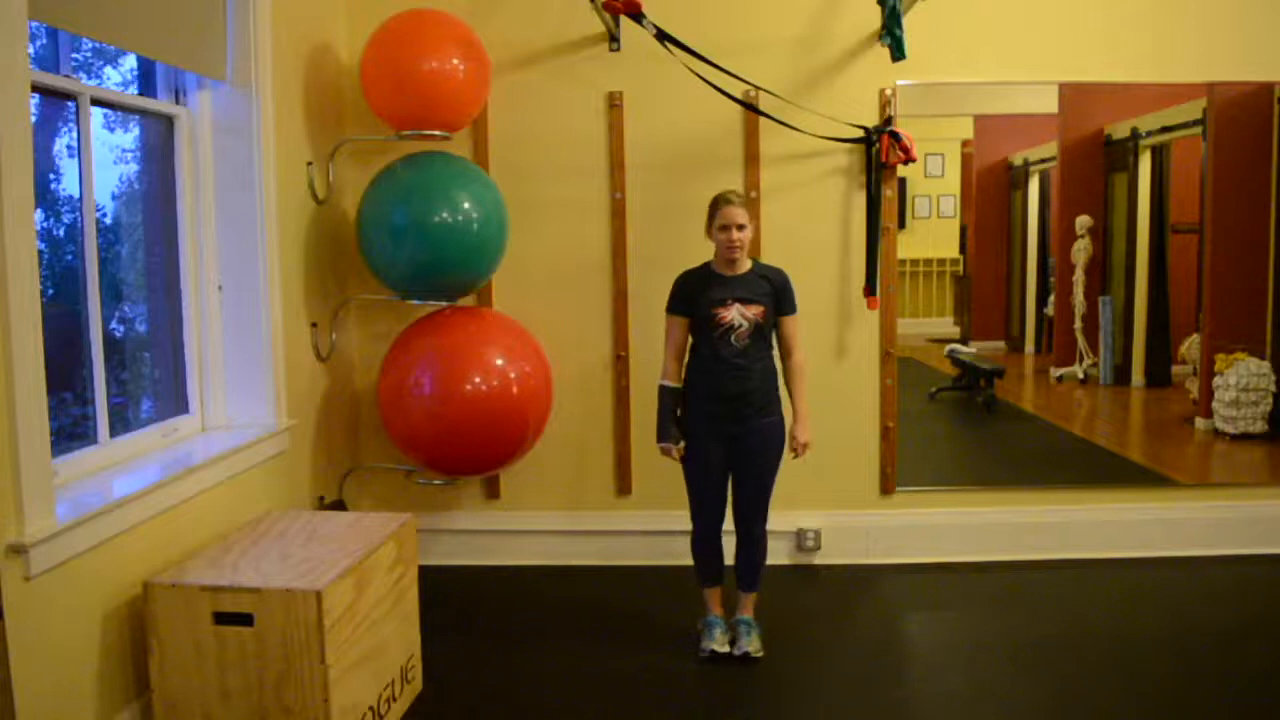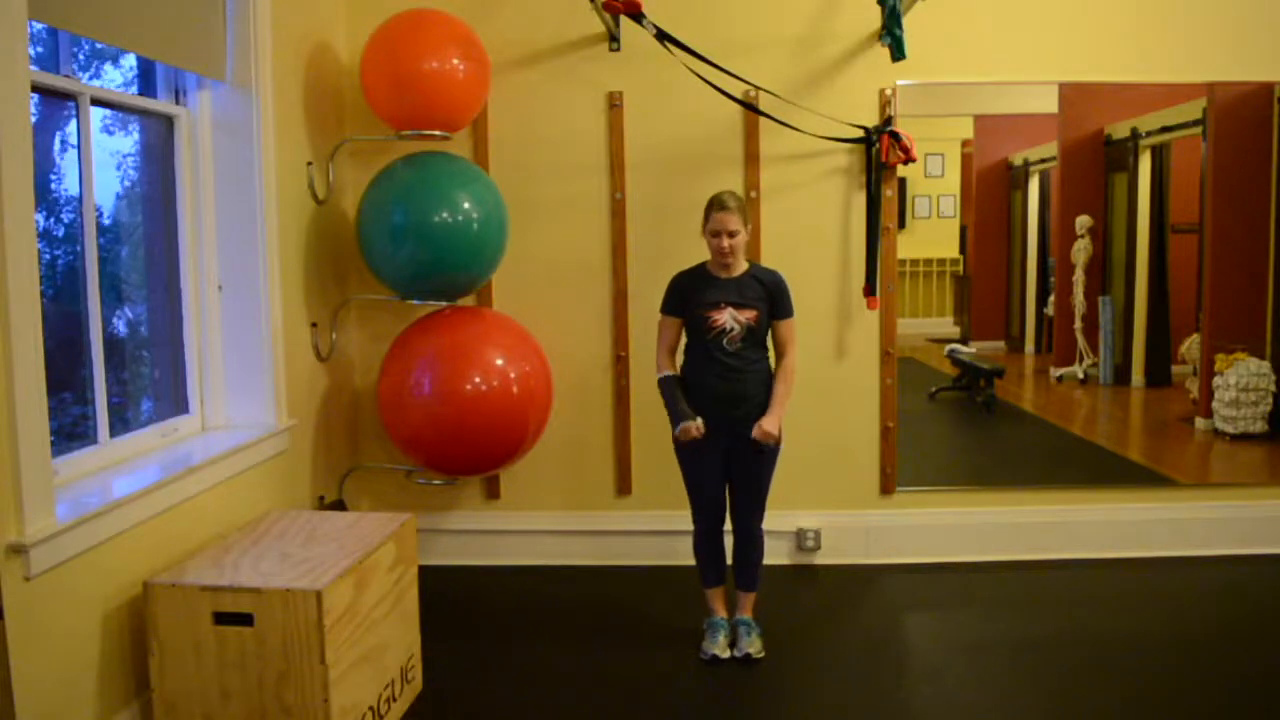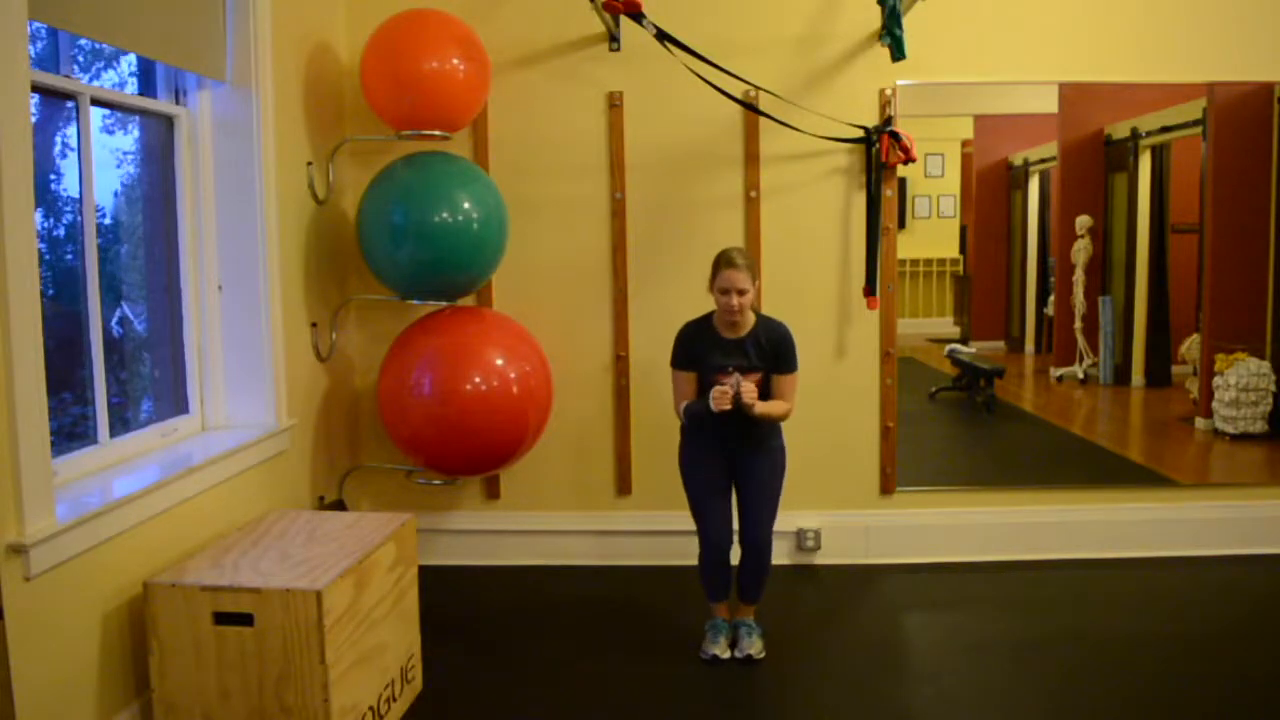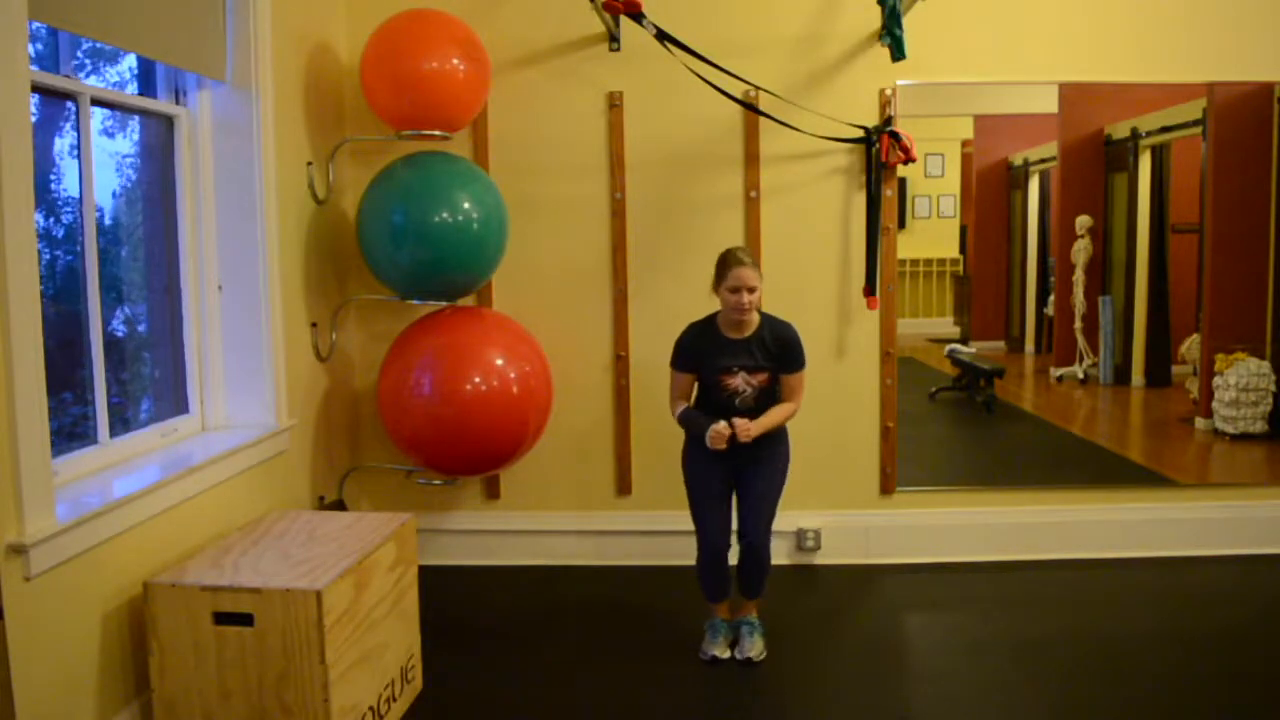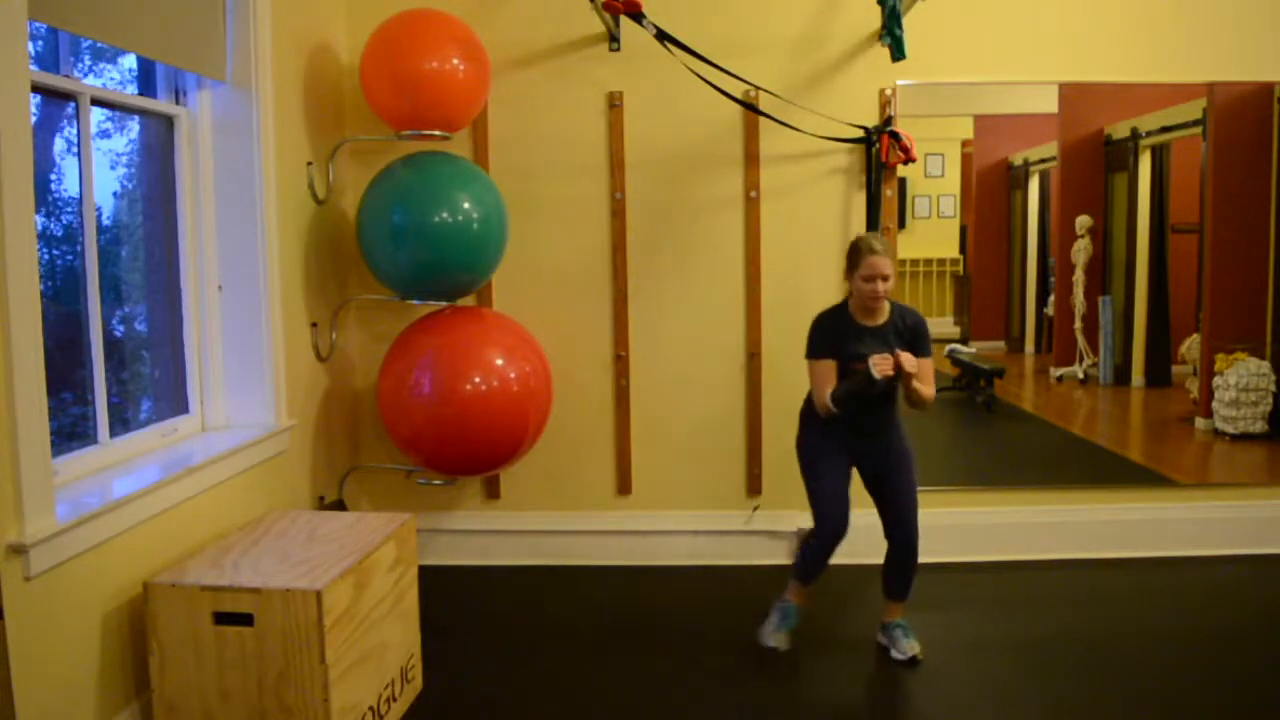
dt=0.7s
person 1, frame 1
left shoulder: (774, 281)
right shoulder: (690, 284)
left elbow: (792, 353)
right elbow: (673, 358)
left wrist: (801, 417)
right wrist: (667, 425)
left hip: (760, 421)
right hip: (704, 422)
left knee: (752, 521)
right knee: (707, 520)
left ankle: (746, 616)
right ankle: (713, 616)
person 1, frame 2
left shoulder: (769, 283)
right shoulder: (685, 285)
left elbow: (787, 355)
right elbow: (665, 356)
left wrist: (775, 414)
right wrist: (679, 411)
left hip: (753, 421)
right hip: (701, 422)
left knee: (748, 521)
right knee: (708, 521)
left ankle: (746, 617)
right ankle: (717, 618)
person 1, frame 3
left shoulder: (776, 336)
right shoulder: (691, 337)
left elbow: (785, 405)
right elbow: (682, 407)
left wrist: (754, 405)
right wrist: (708, 405)
left hip: (760, 447)
right hip: (704, 447)
left knee: (757, 539)
right knee: (715, 539)
left ankle: (746, 618)
right ankle: (718, 619)
person 1, frame 4
left shoulder: (782, 336)
right shoulder: (695, 338)
left elbow: (792, 401)
right elbow: (679, 403)
left wrist: (756, 426)
right wrist: (704, 429)
left hip: (765, 449)
right hip: (708, 451)
left knee: (755, 538)
right knee: (712, 542)
left ankle: (748, 618)
right ankle: (718, 620)
person 1, frame 5
left shoulder: (911, 324)
right shoulder: (828, 326)
left elbow: (926, 397)
right elbow: (824, 402)
left wrist: (912, 380)
right wrist: (865, 377)
left hip: (882, 433)
right hip: (827, 437)
left knee: (905, 534)
right knee: (832, 526)
left ankle: (894, 622)
right ankle: (789, 603)
